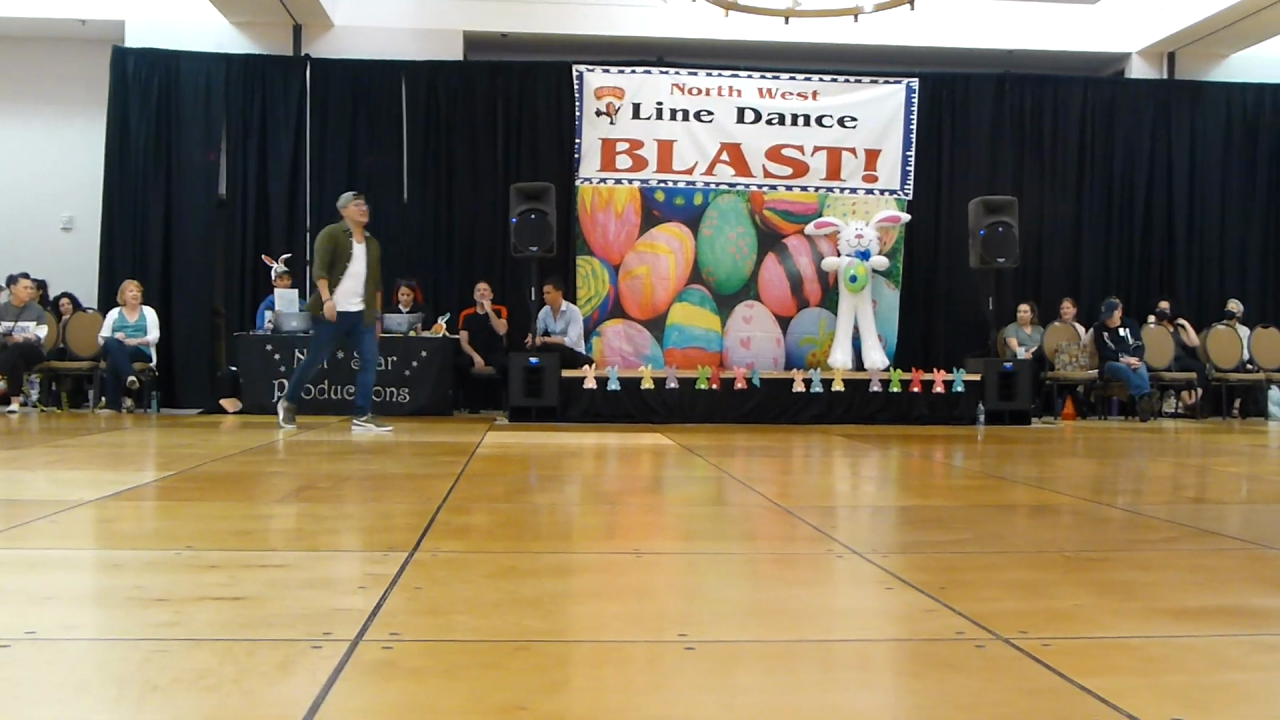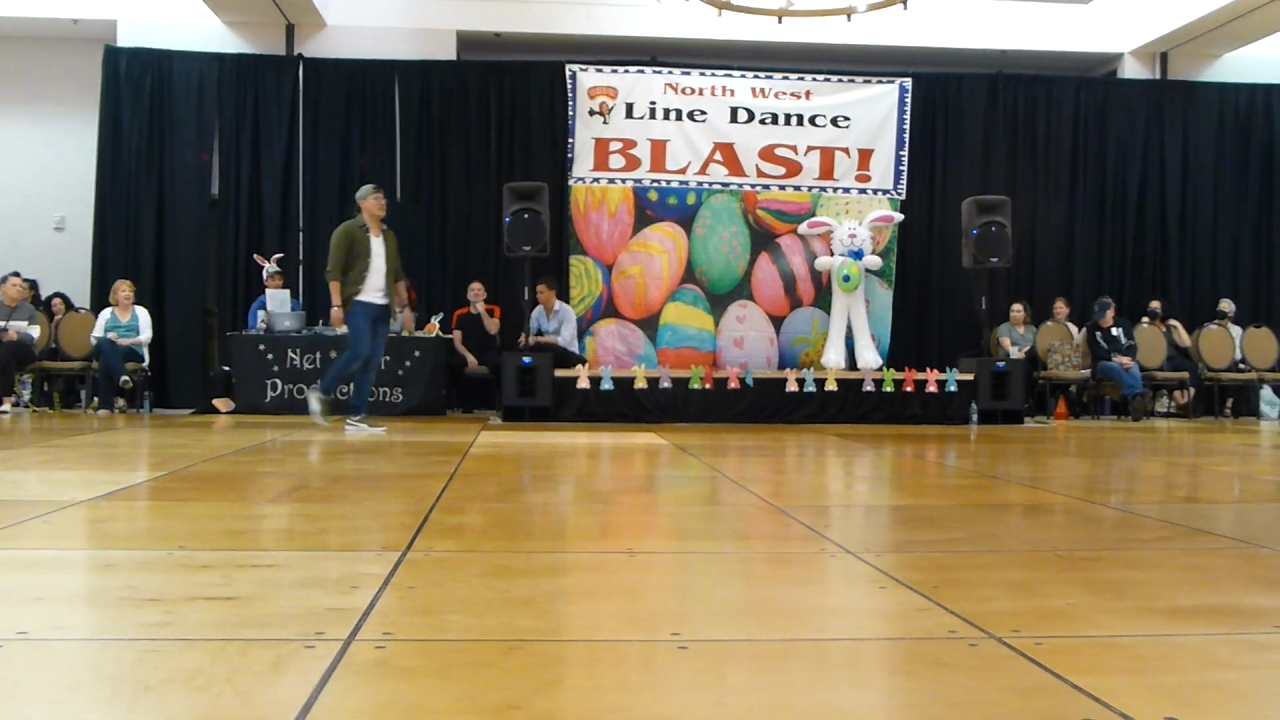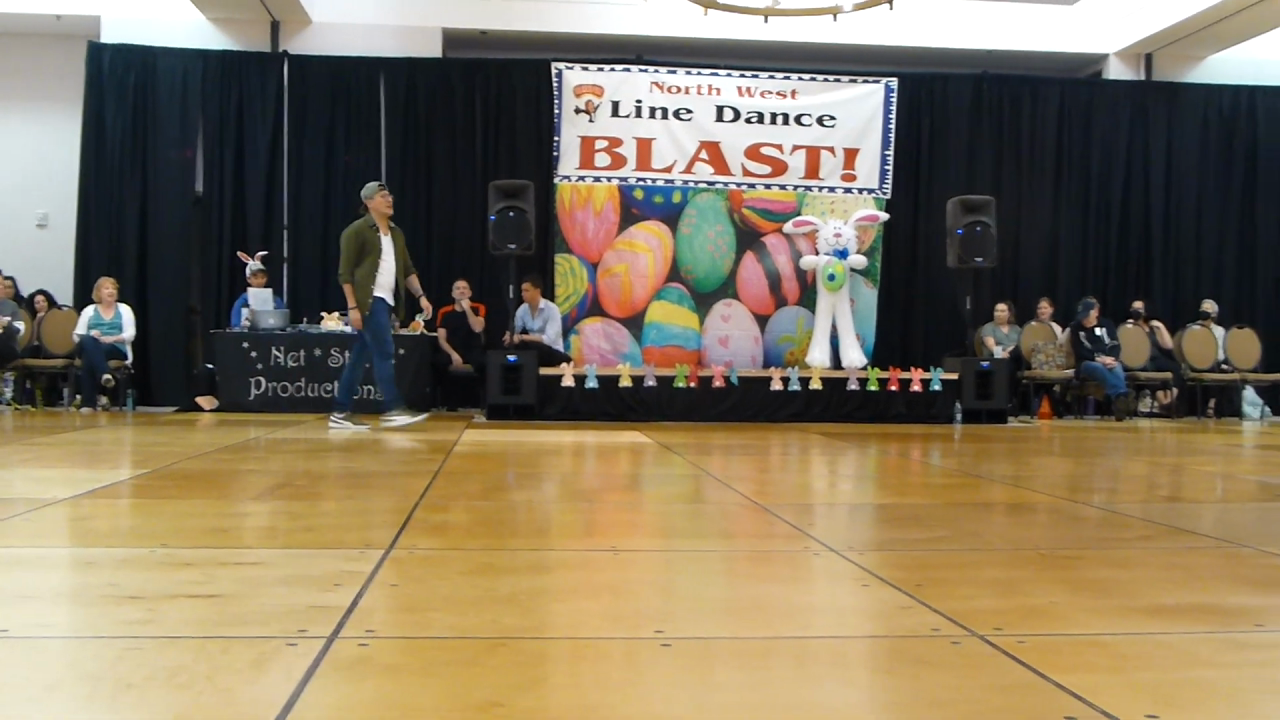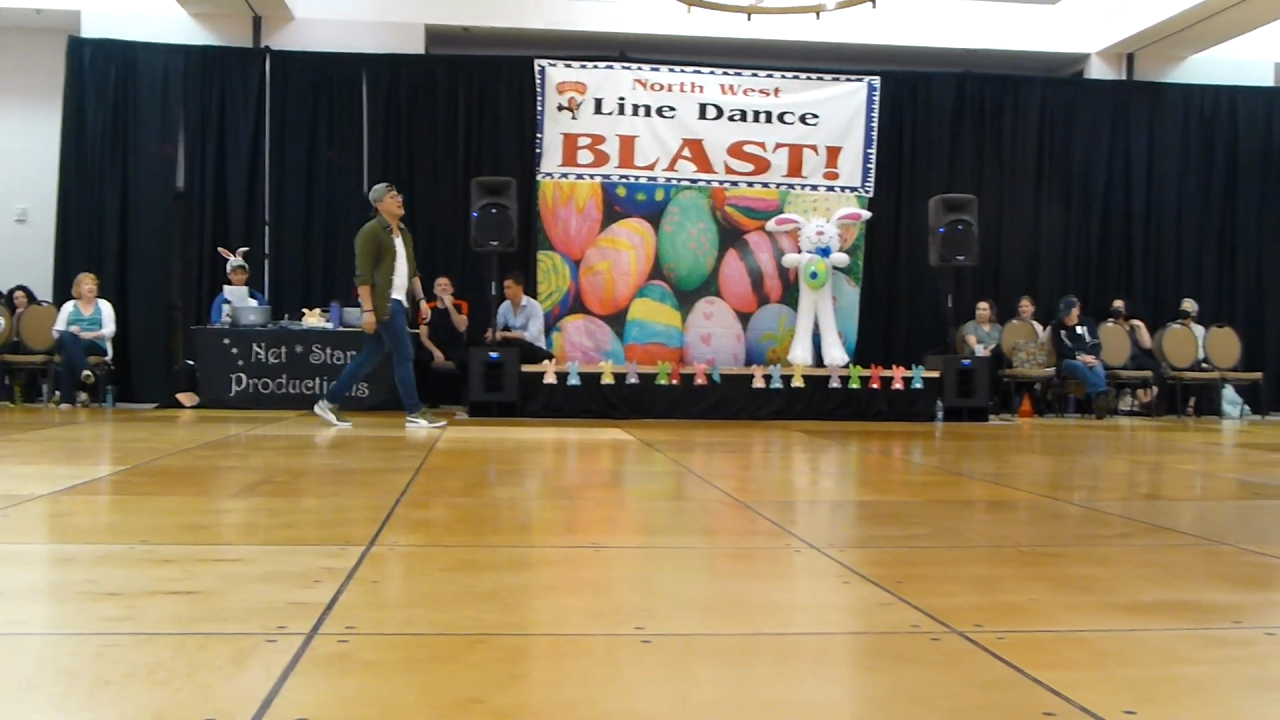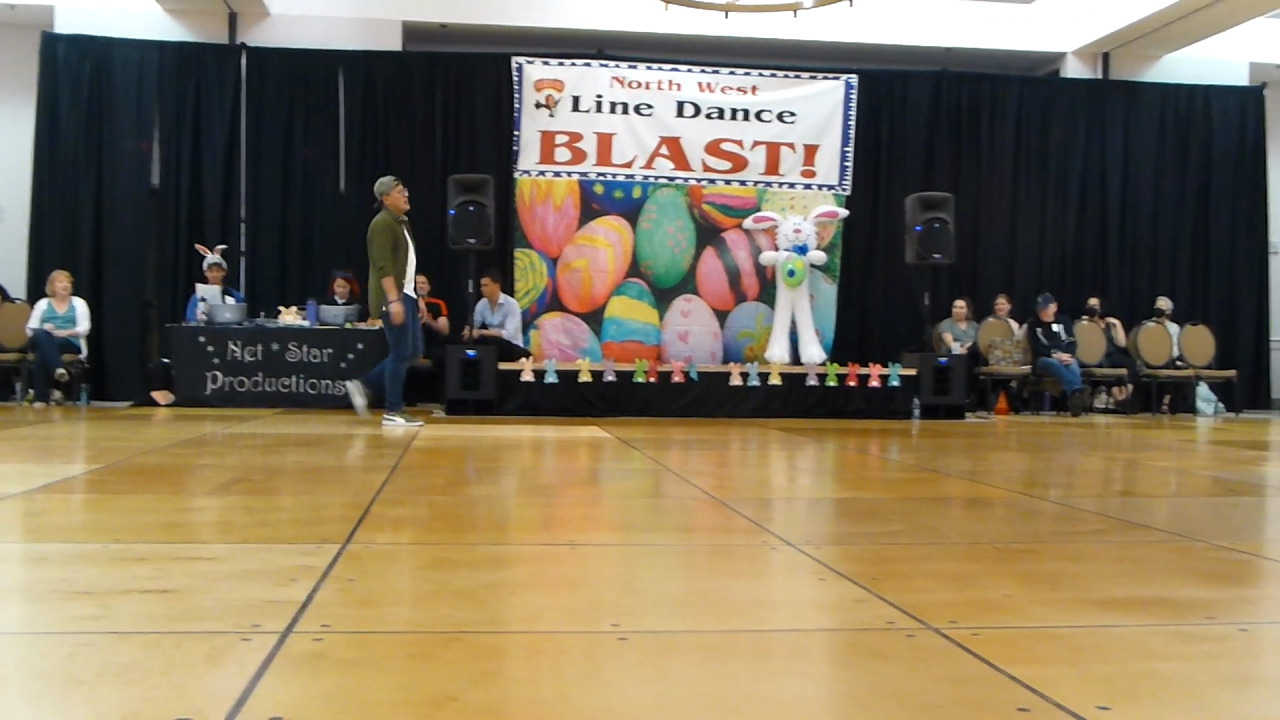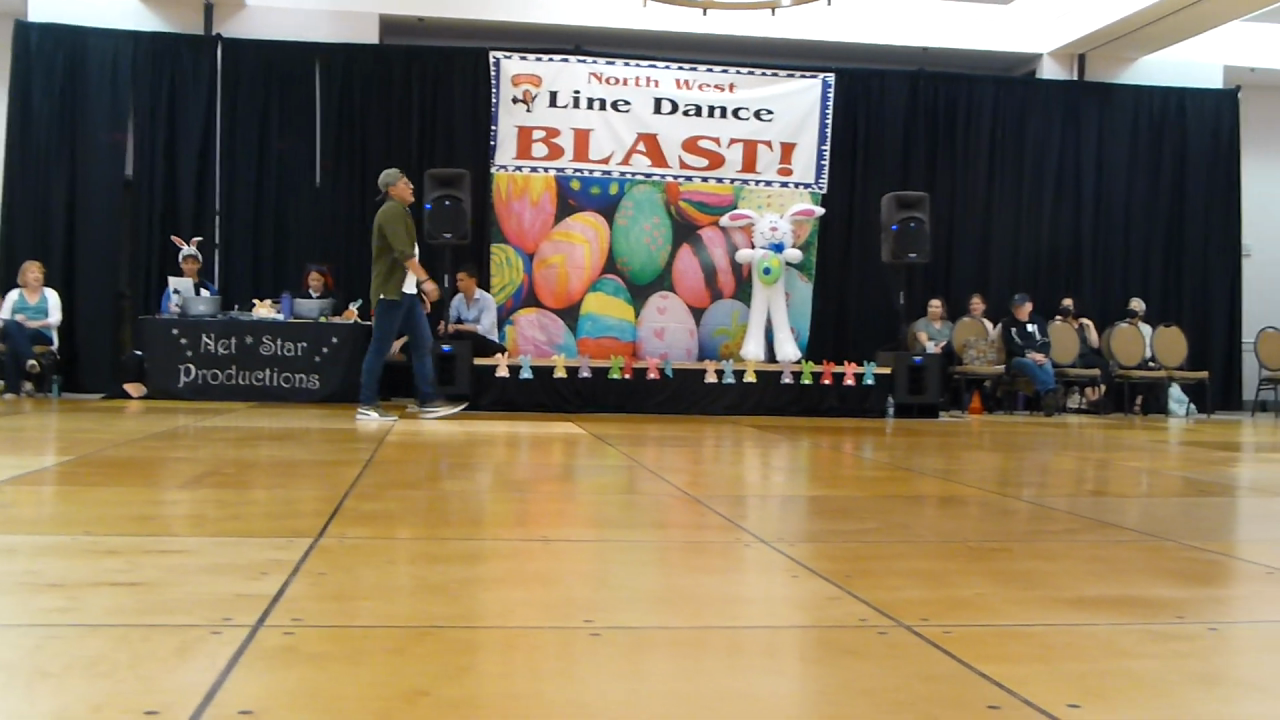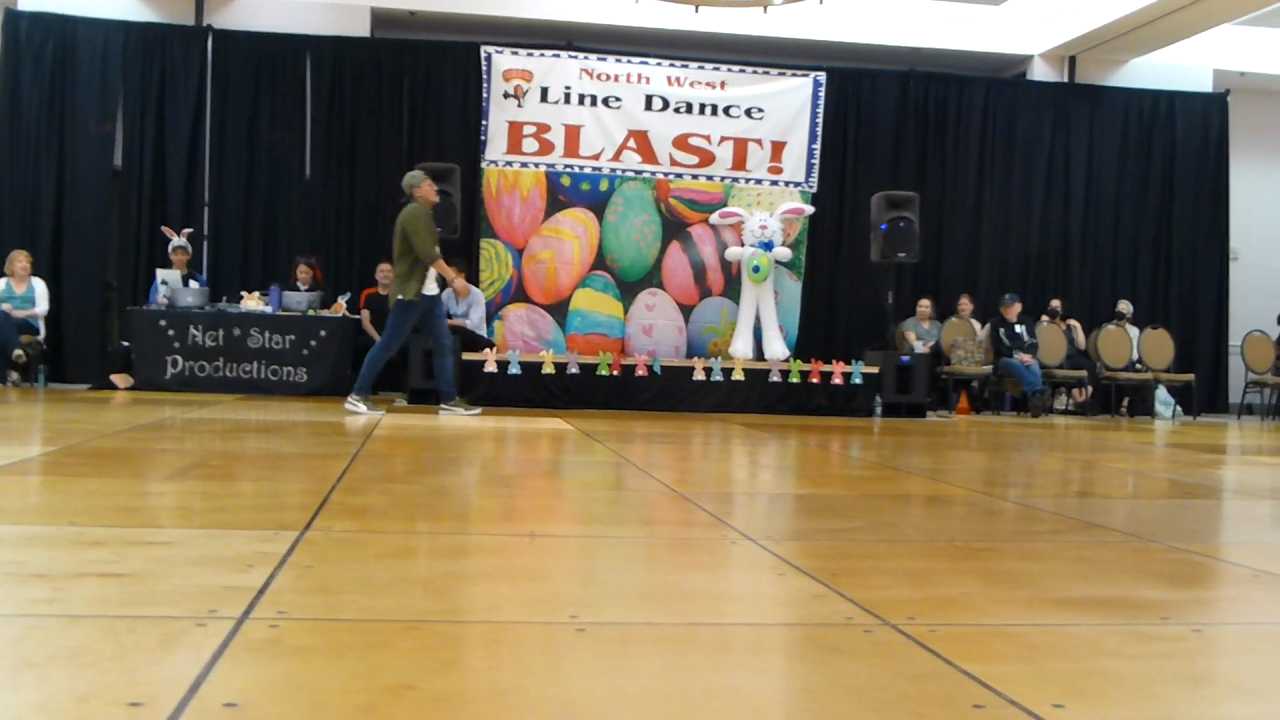
dt=0.2s
person 1, frame 1
left shoulder: (372, 243)
right shoulder: (330, 235)
left elbow: (375, 283)
right elbow: (319, 270)
left wrist: (376, 316)
right wrist: (327, 299)
left hip: (360, 314)
right hip: (332, 312)
left knee: (370, 360)
right knee: (315, 360)
left ankle: (362, 415)
right ankle: (289, 402)
person 1, frame 2
left shoulder: (389, 235)
right shoulder: (348, 231)
left elbow: (397, 275)
right elbow: (334, 270)
left wrist: (405, 306)
right wrist: (337, 304)
left hip: (381, 306)
right hip: (358, 302)
left knee: (373, 359)
right knee: (359, 352)
left ankle: (357, 415)
right ankle: (322, 392)
person 1, frame 3
left shoulder: (396, 233)
right shoulder: (357, 231)
left elbow: (407, 269)
right elbow: (345, 272)
left wrist: (421, 296)
right wrist: (352, 307)
left hip: (386, 302)
right hip: (368, 301)
left knee: (359, 357)
right knee: (385, 352)
left ankle: (340, 412)
right ankle: (392, 410)
person 1, frame 4
left shoulder: (403, 233)
right shoulder: (371, 232)
left elbow: (411, 271)
right elbow: (362, 275)
left wrist: (421, 299)
right wrist: (368, 310)
left hip: (397, 303)
right hip: (383, 305)
left knee: (368, 358)
right knee: (404, 356)
left ankle: (329, 402)
right ankle: (414, 412)
person 1, frame 5
left shoulder: (402, 224)
right shoulder: (383, 223)
right elbow: (383, 266)
left wrist: (418, 297)
right wrist: (393, 300)
left hip: (406, 296)
right hip: (393, 298)
left knee: (413, 351)
right knee: (401, 353)
left ankle: (364, 386)
right ankle: (392, 411)
person 1, frame 6
left shoulder: (400, 212)
right shoulder: (392, 212)
right elbow: (403, 252)
left wrist: (419, 285)
right wrist: (425, 280)
left hip: (406, 291)
right hip: (391, 292)
left knee: (423, 343)
right knee: (380, 347)
left ankle: (430, 402)
right ankle: (367, 405)
person 1, frame 7
left shoulder: (421, 214)
right shoulder: (416, 213)
right elbow: (427, 254)
right wrist: (453, 278)
left hip: (428, 292)
right hip: (410, 293)
left knee: (444, 344)
right knee: (389, 344)
left ankle: (449, 400)
right ankle: (358, 395)
